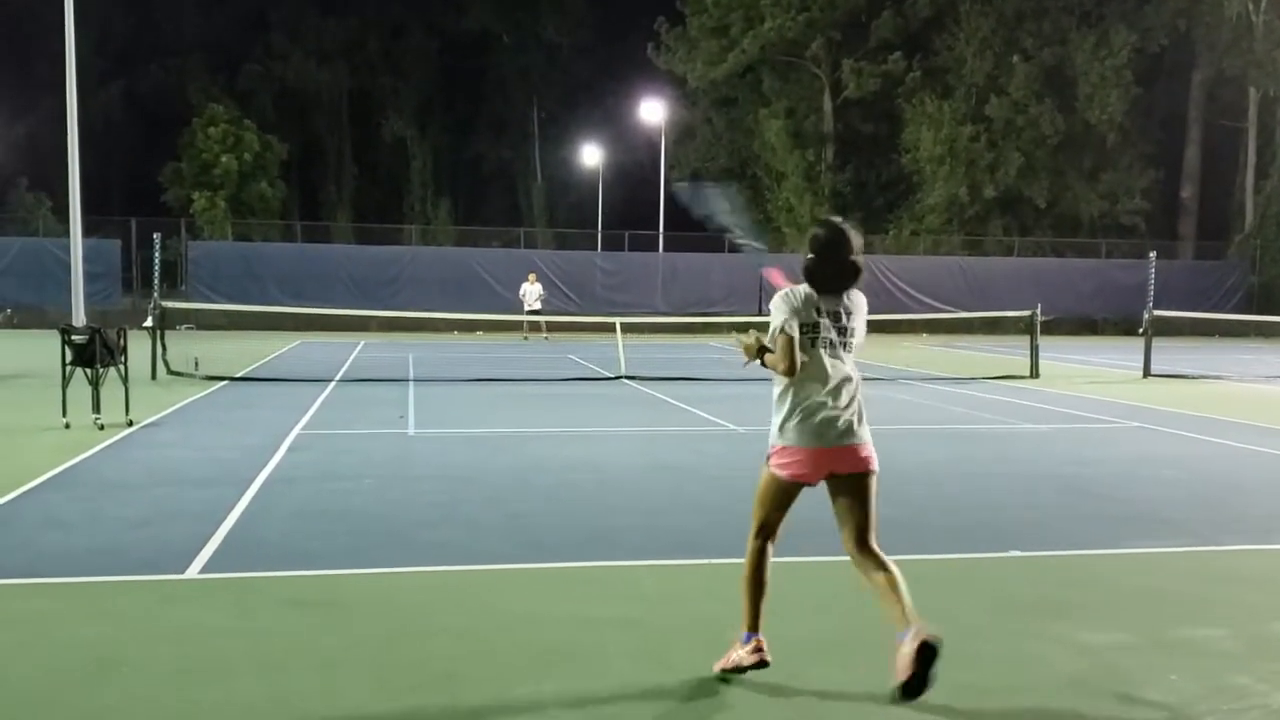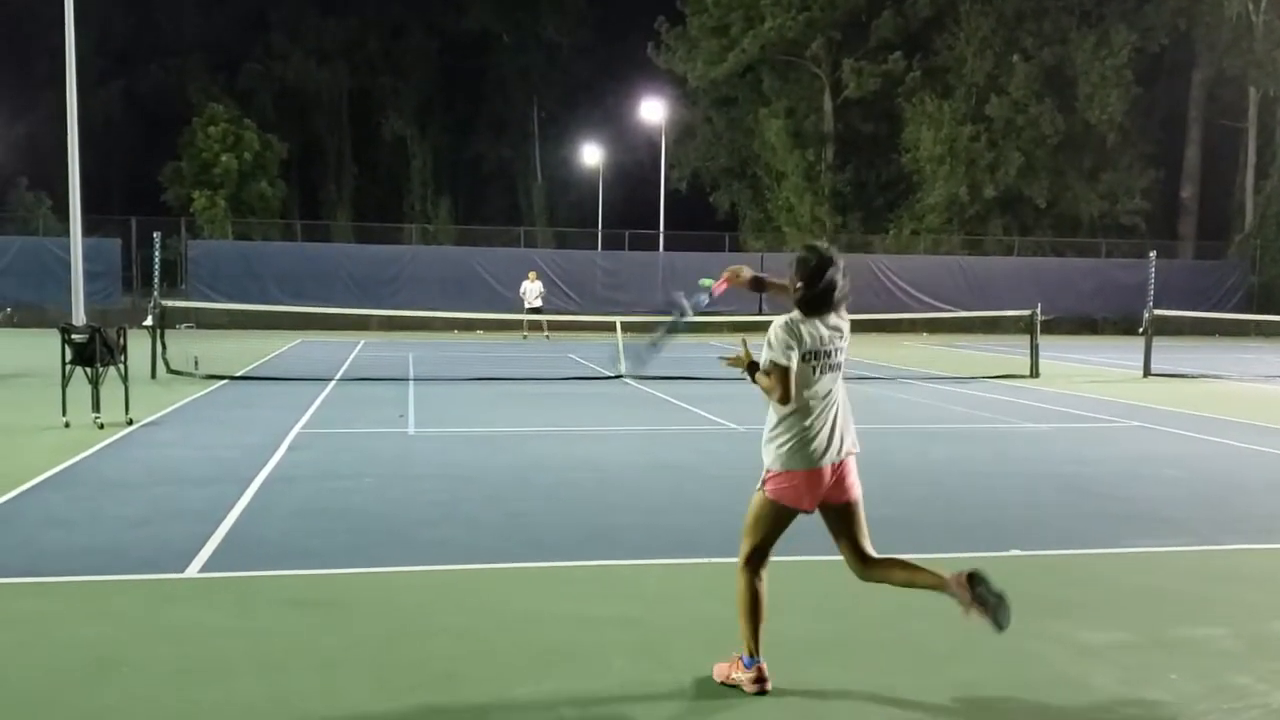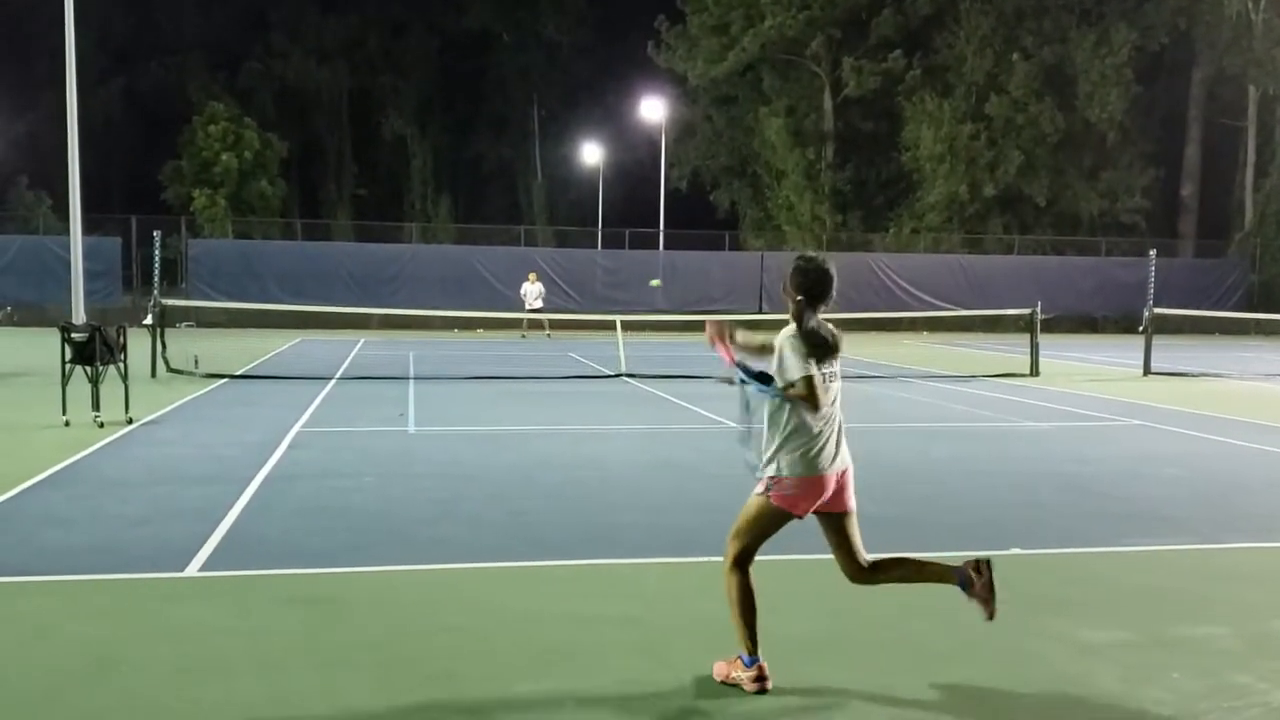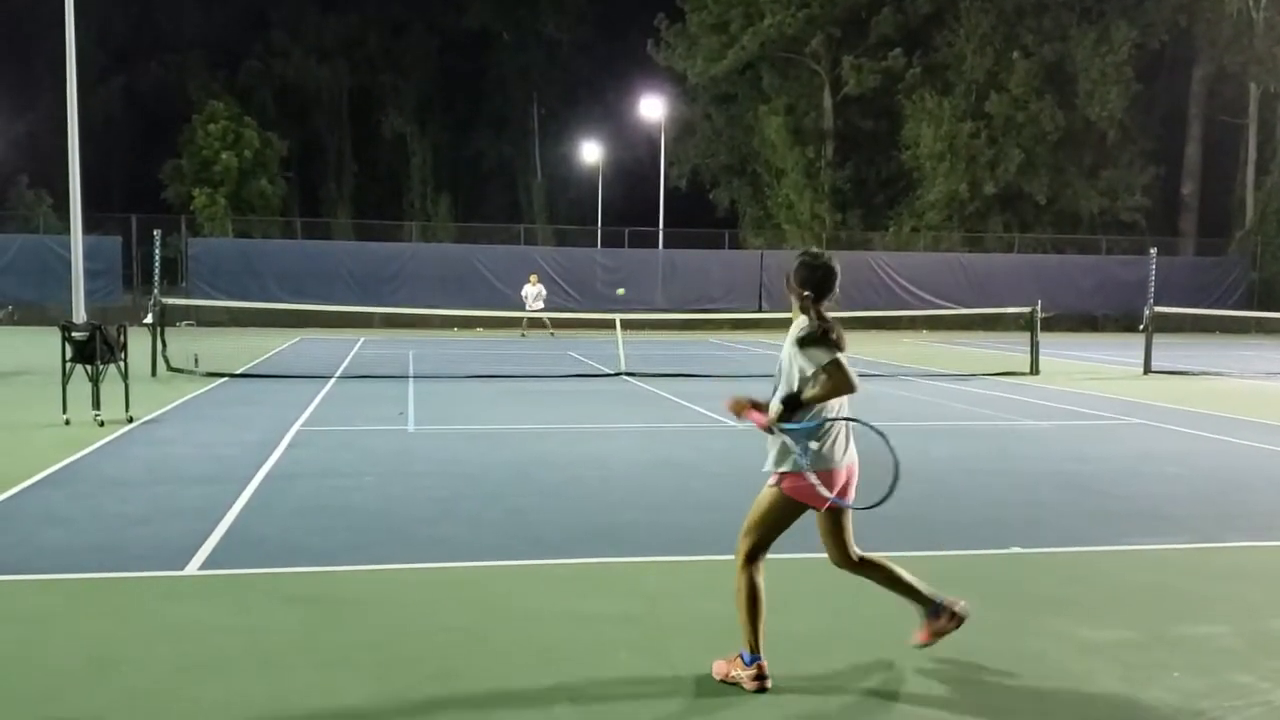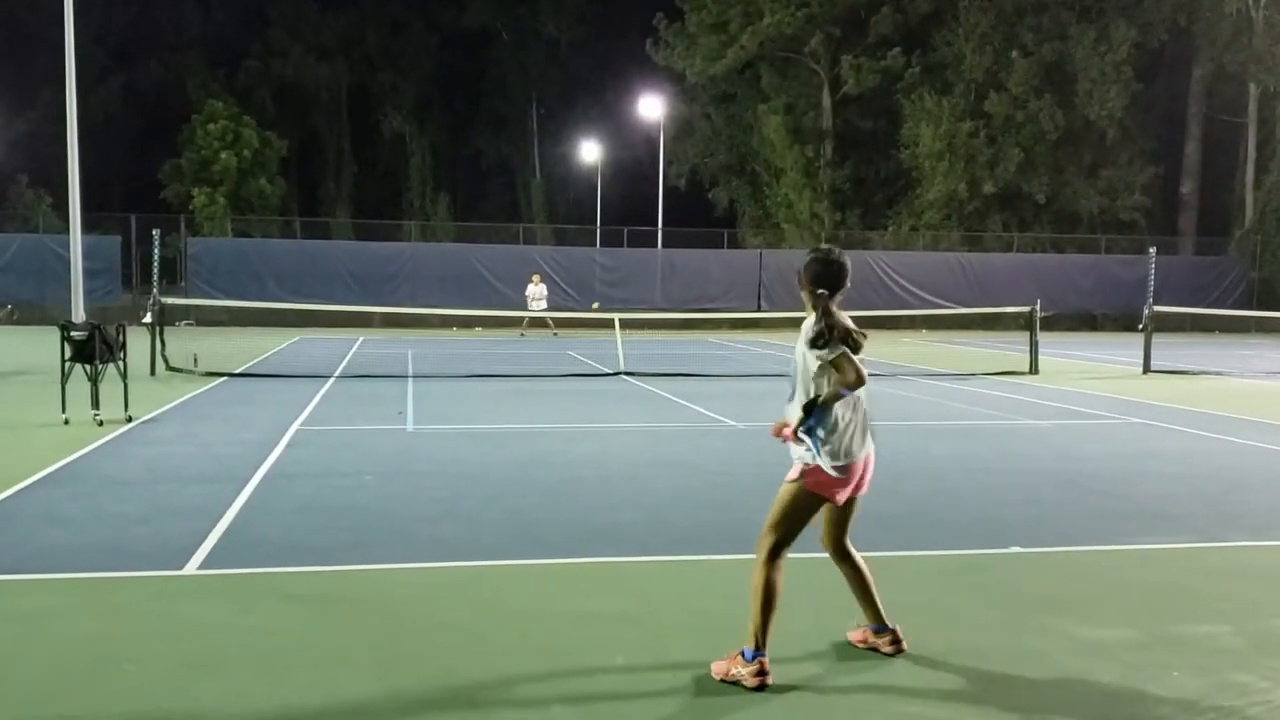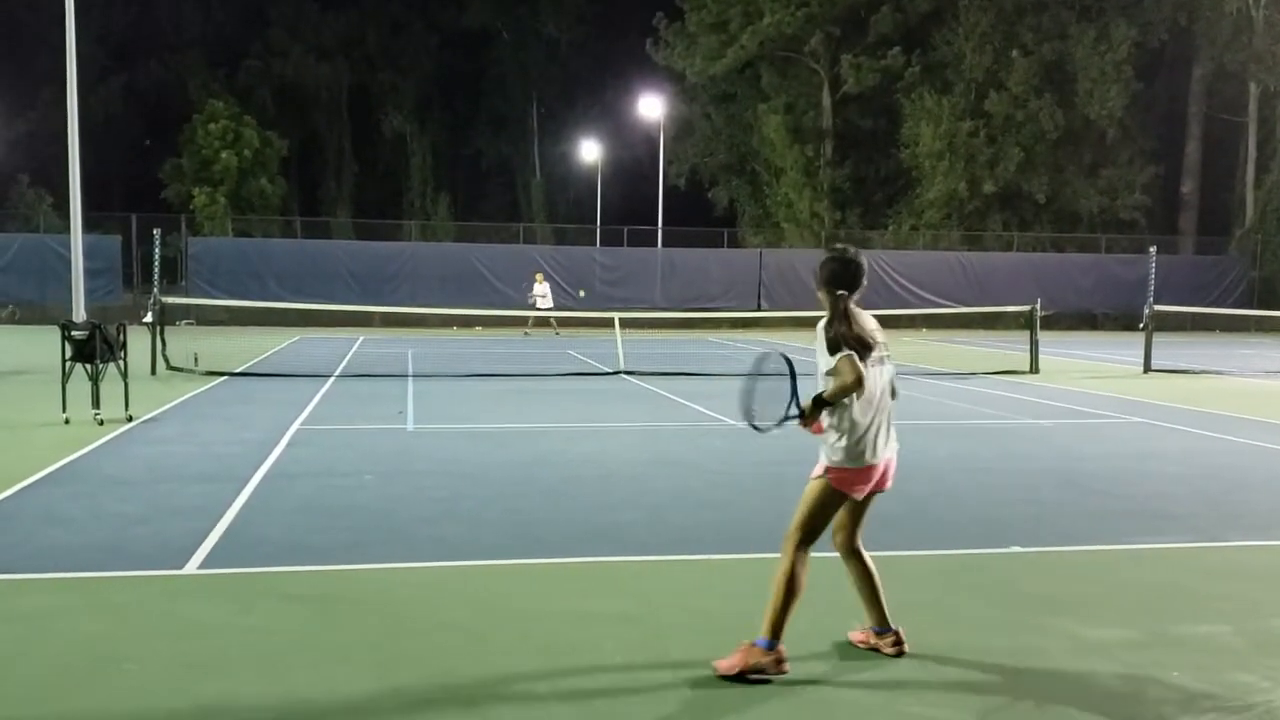
dt=0.1s
person 1, frame 1
left shoulder: (789, 300)
right shoulder: (854, 300)
left elbow: (788, 367)
left wrist: (759, 351)
left hip: (797, 442)
right hip: (851, 443)
left knee: (760, 537)
right knee: (863, 550)
left ankle: (752, 644)
right ankle: (911, 635)
person 1, frame 2
left shoulder: (785, 328)
right shoulder: (837, 322)
left elbow: (781, 394)
left wrist: (751, 368)
right wrist: (757, 281)
left hip: (793, 466)
right hip: (838, 462)
left knee: (751, 558)
right knee: (865, 564)
left ankle: (750, 667)
right ankle: (963, 585)
person 1, frame 3
left shoulder: (794, 337)
right shoulder: (822, 331)
left elbow: (813, 401)
left wrist: (772, 385)
right wrist: (738, 340)
left hip: (795, 472)
right hip: (834, 468)
left knee: (736, 557)
right knee: (860, 569)
left ankle: (750, 665)
right ankle: (965, 575)
person 1, frame 4
left shoulder: (803, 330)
right shoulder: (823, 328)
left elbow: (843, 383)
left wrist: (793, 403)
right wrist: (765, 407)
left hip: (801, 466)
right hip: (828, 461)
left knee: (747, 554)
right knee: (843, 556)
left ankle: (751, 664)
right ankle: (938, 607)
person 1, frame 5
left shoulder: (817, 327)
right shoulder: (839, 325)
left elbow: (856, 377)
left wrist: (817, 406)
right wrist: (802, 422)
left hip: (826, 461)
right hip: (856, 455)
left knee: (769, 552)
right knee: (837, 546)
left ankle: (753, 661)
right ankle: (883, 631)
person 1, frame 6
left shoulder: (831, 326)
right shoulder: (869, 325)
left elbow: (854, 382)
right elbow: (888, 390)
left wrist: (816, 406)
left hip: (848, 457)
right hip: (881, 452)
left knee: (795, 548)
right knee: (847, 543)
left ankle: (765, 649)
right ankle: (884, 632)
